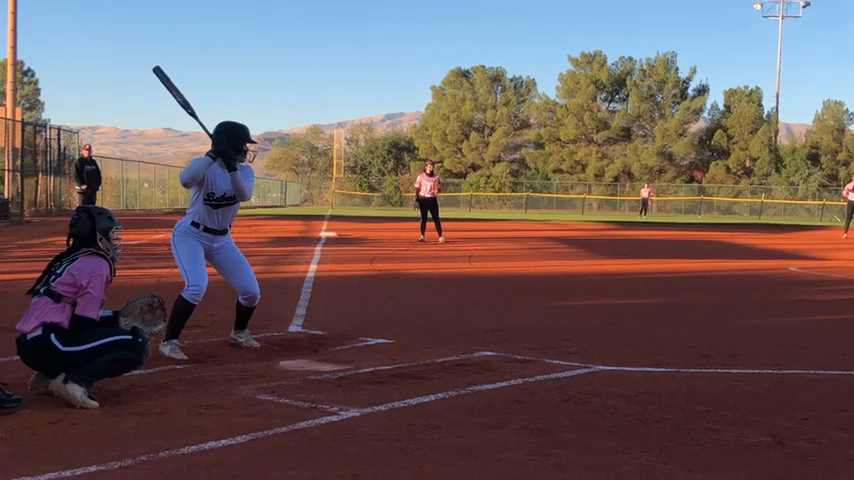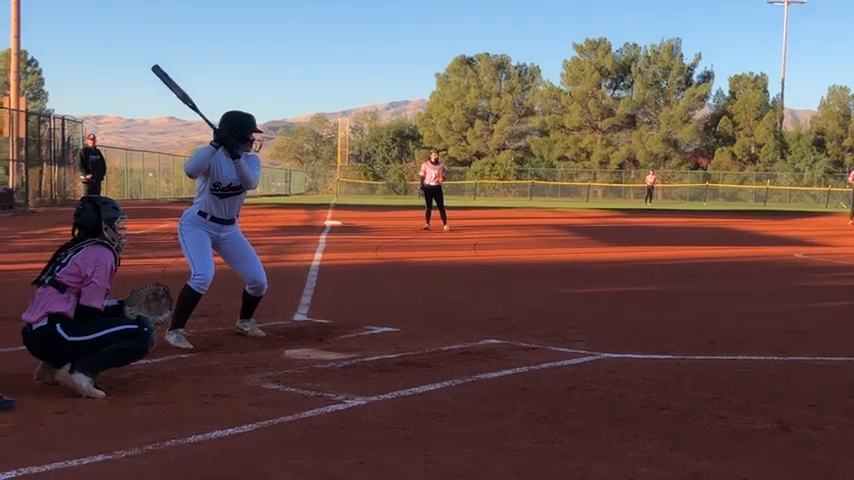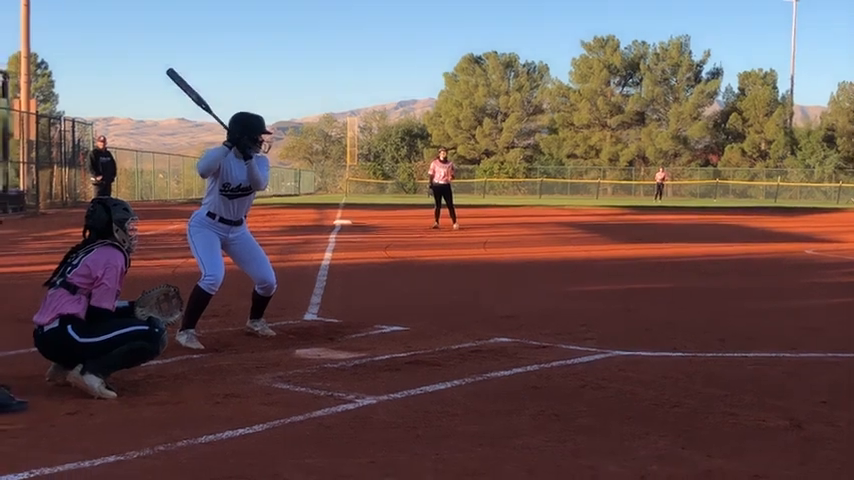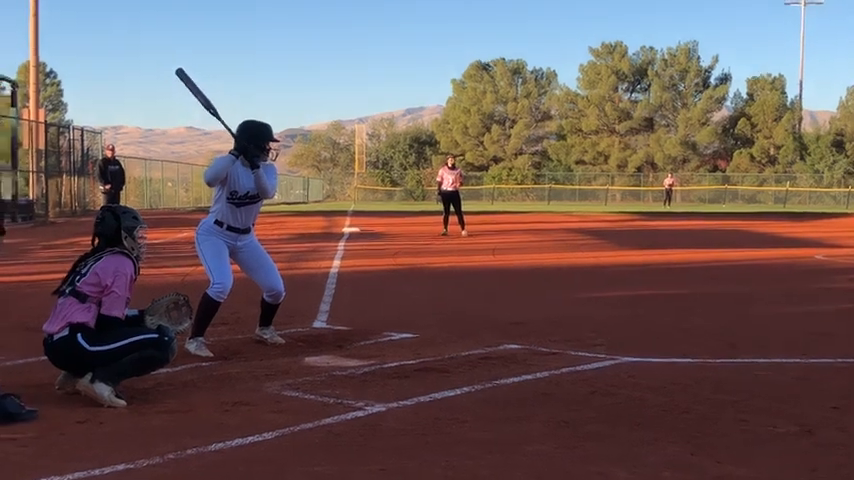
dt=0.3s
person 1, frame 1
left shoulder: (245, 170)
right shoulder: (203, 164)
left elbow: (244, 195)
right elbow: (186, 181)
left wrist: (233, 168)
right wrist: (213, 156)
left hip: (222, 238)
right hip: (190, 234)
left knee: (251, 290)
right knee: (196, 286)
left ankle: (239, 332)
right ankle: (169, 341)
person 1, frame 2
left shoulder: (252, 160)
right shoulder: (210, 155)
left elbow: (250, 183)
right elbow: (190, 171)
left wrist: (235, 156)
right wrist: (215, 145)
left hip: (230, 229)
right hip: (197, 224)
left knee: (259, 280)
right knee: (203, 276)
left ankle: (245, 321)
right ankle: (175, 330)
person 1, frame 3
left shoulder: (261, 160)
right shoulder: (220, 156)
left elbow: (259, 185)
right elbow: (203, 171)
left wrist: (247, 157)
right wrist: (228, 144)
left hip: (237, 229)
right hip: (206, 225)
left knee: (267, 280)
right knee: (213, 277)
left ankle: (255, 321)
right ankle: (186, 331)
person 1, frame 4
left shoulder: (268, 168)
right shoulder: (227, 164)
left elbow: (267, 193)
right elbow: (209, 179)
left wrist: (254, 166)
right wrist: (235, 153)
left hip: (245, 237)
right hip: (213, 233)
left knee: (276, 288)
right knee: (222, 284)
left ankle: (264, 328)
right ankle: (195, 338)
person 2, frame 1
left shoulder: (71, 258)
right shoulder: (98, 264)
right elbow: (82, 323)
left wrist: (119, 317)
left hip: (30, 343)
right hip: (47, 345)
right knee: (138, 344)
left ankle: (49, 375)
right ankle: (74, 380)
person 2, frame 2
left shoulder: (75, 249)
right shoulder: (102, 254)
right elbow: (86, 314)
left wrist: (124, 306)
left hip: (36, 334)
right hip: (53, 334)
right knee: (143, 333)
left ankle: (55, 365)
right ankle: (80, 370)
person 2, frame 3
left shoulder: (87, 250)
right shoulder: (112, 255)
right elbow: (97, 314)
left wrist: (135, 307)
left hip: (47, 335)
right hip: (64, 336)
right knee: (154, 334)
left ankle: (66, 366)
right ankle: (91, 371)
person 2, frame 4
left shoulder: (95, 258)
right shoulder: (122, 263)
right elbow: (107, 322)
left wrist: (143, 316)
left hip: (57, 343)
right hip: (73, 344)
left knee: (131, 330)
right knee: (164, 341)
left ankle: (76, 374)
right ankle: (101, 379)
